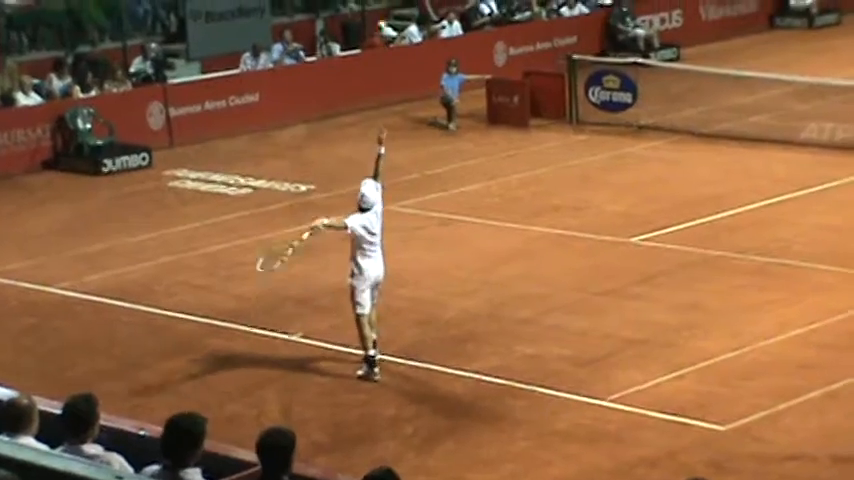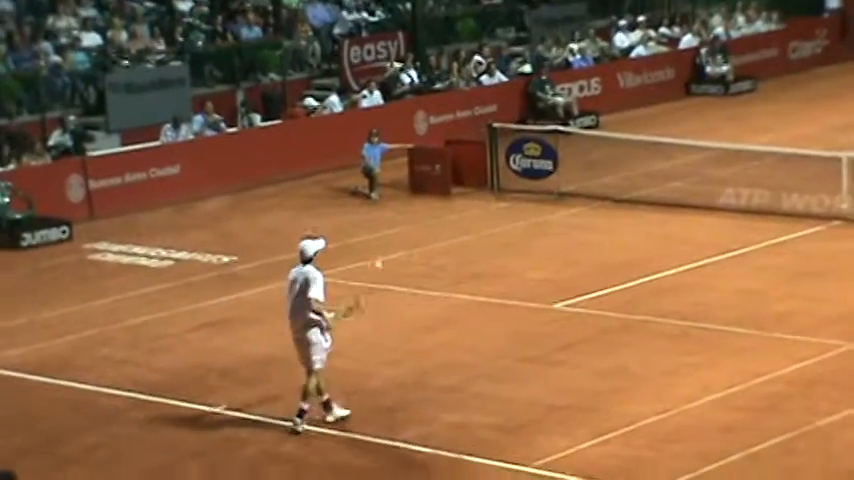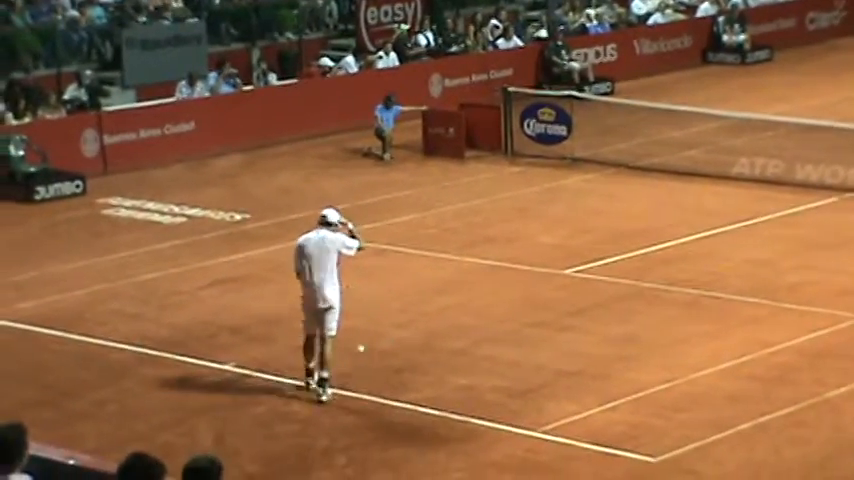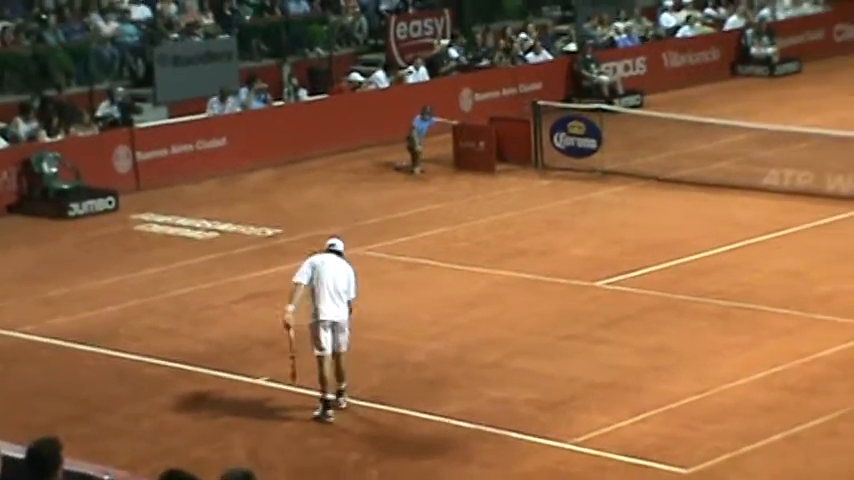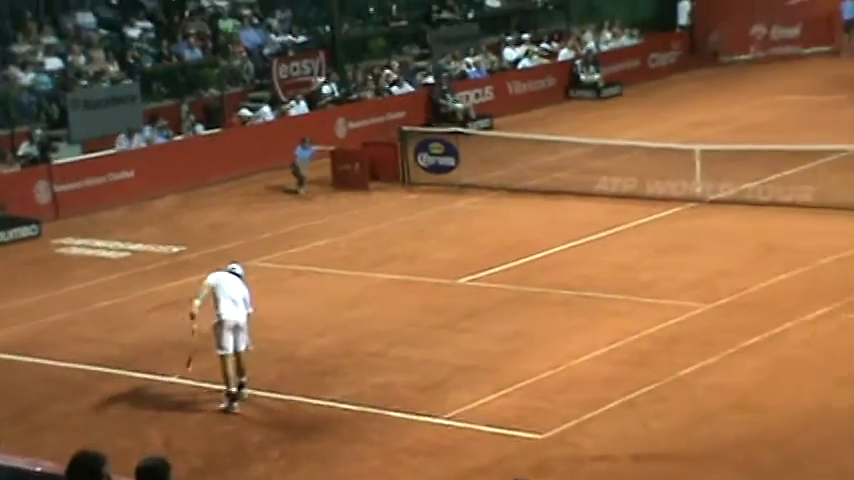
dt=1s
person 1, frame 1
left shoulder: (357, 220)
right shoulder: (377, 207)
left elbow: (342, 223)
right elbow: (376, 178)
left wrist: (322, 222)
right wrist: (380, 149)
left hip: (363, 274)
right hip: (378, 270)
left knee: (361, 318)
right knee: (369, 310)
left ankle: (371, 367)
right ankle: (373, 350)
person 1, frame 2
left shoulder: (294, 273)
right shoulder: (315, 275)
right elbow: (314, 303)
left wrist: (327, 313)
right wrist: (328, 318)
left hip: (298, 329)
right hip: (311, 330)
left knee: (314, 370)
right knee: (314, 373)
left ankle: (329, 408)
right ankle: (300, 419)
person 1, frame 3
left shoulder: (302, 241)
right shoulder: (336, 239)
left elbow: (298, 273)
right elbow: (360, 245)
right wrist: (349, 226)
left hip: (309, 297)
right hip: (329, 297)
left knee: (310, 336)
right knee: (326, 340)
left ankle: (310, 375)
right ankle: (322, 387)
person 1, frame 4
left shoulder: (314, 261)
right shoulder: (347, 267)
left elbow: (299, 285)
right elbow: (351, 302)
left wrist: (290, 309)
left hip: (322, 316)
right hip: (341, 316)
left knee: (324, 360)
right knee: (339, 356)
left ankle: (327, 407)
right ankle: (341, 396)
person 1, frame 5
left shoulder: (217, 275)
right shoulder: (243, 286)
left elbow: (206, 285)
right elbow: (248, 312)
left wrist: (196, 303)
right wrist: (247, 340)
left hip: (224, 319)
right hip: (240, 319)
left knee: (226, 358)
right knee: (240, 354)
right ankle: (241, 388)
